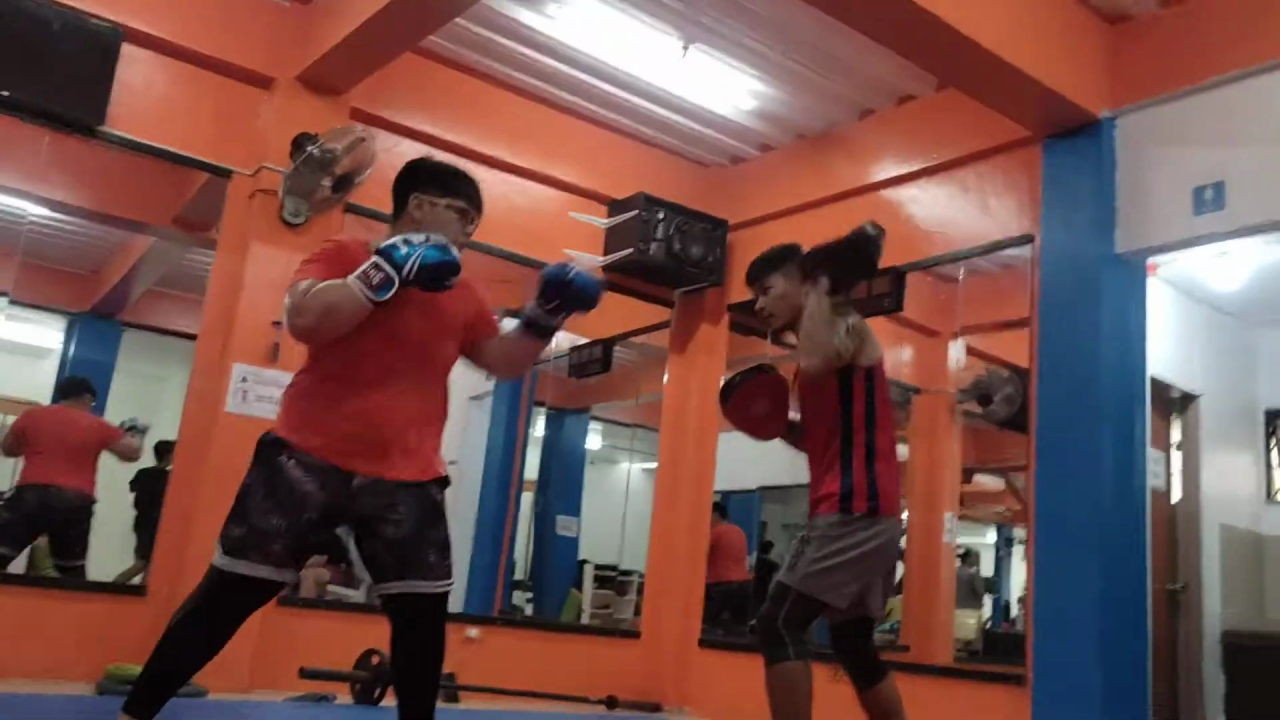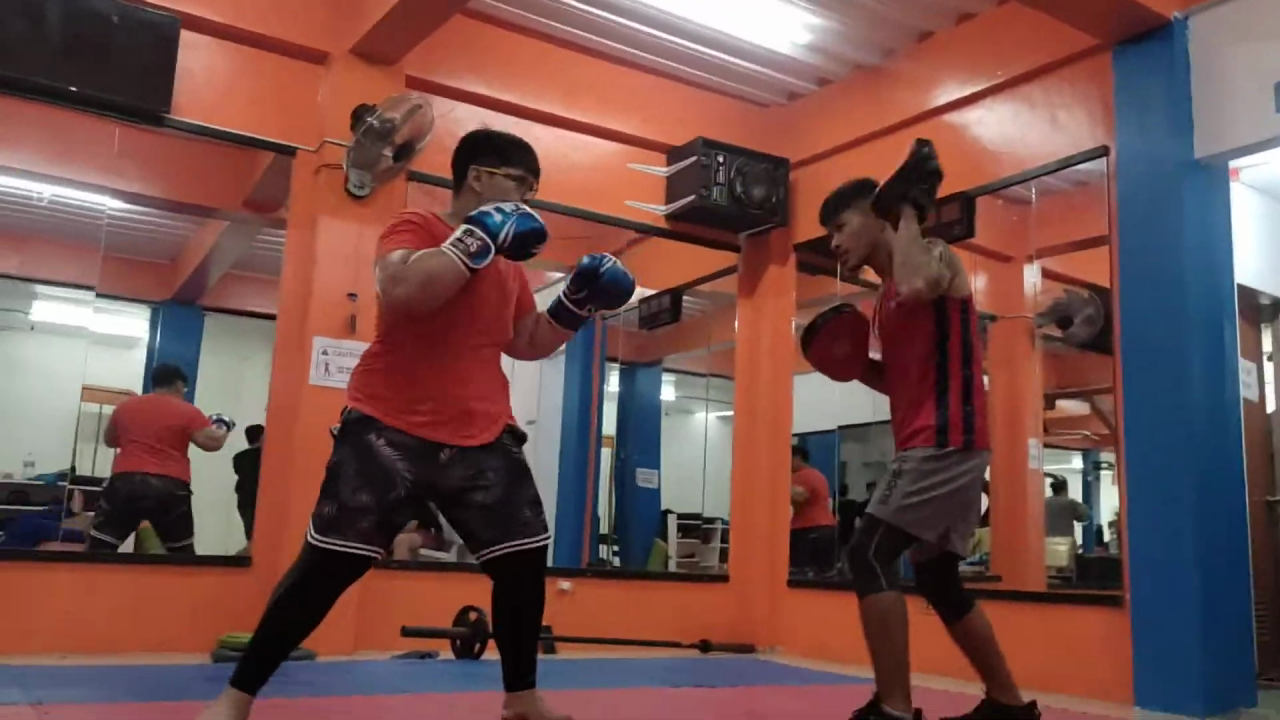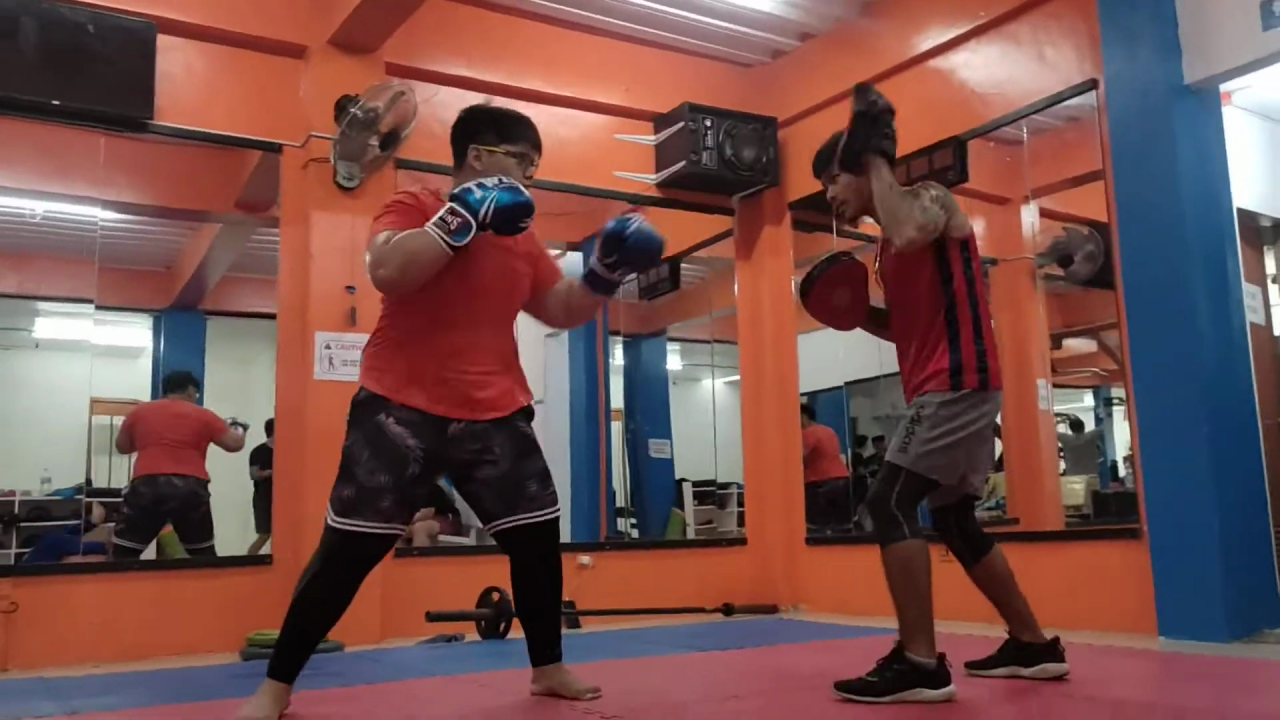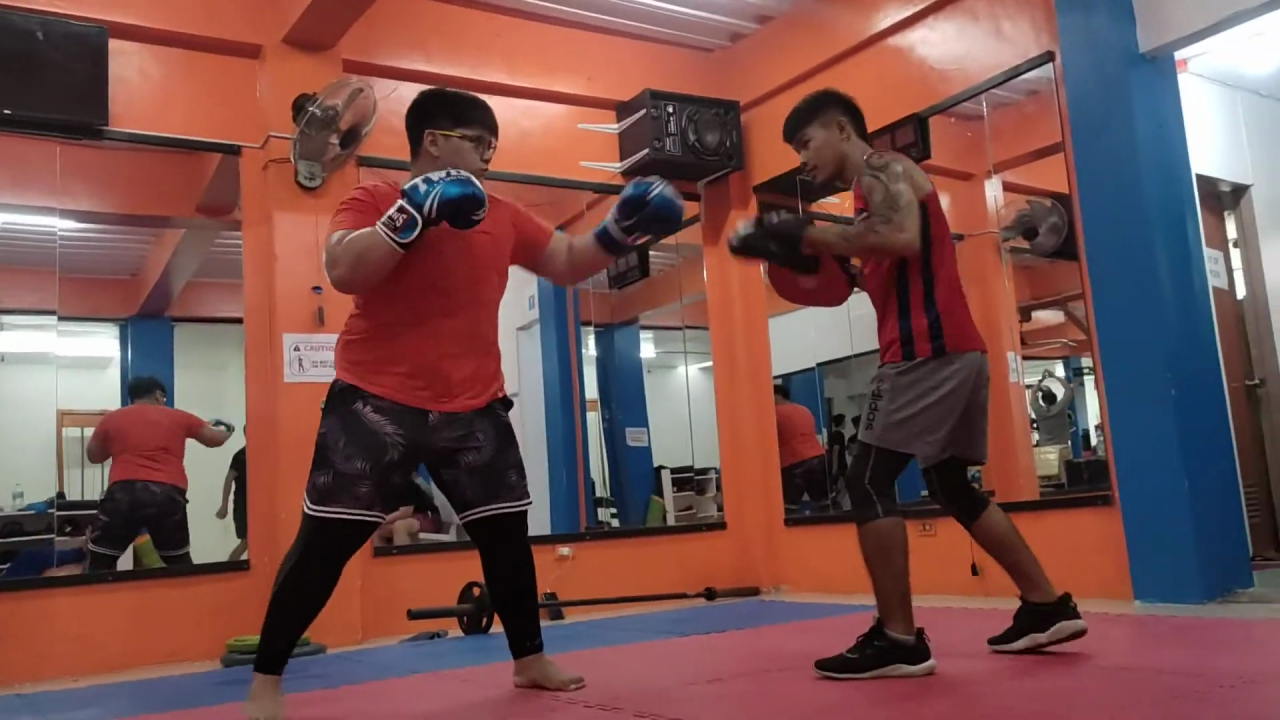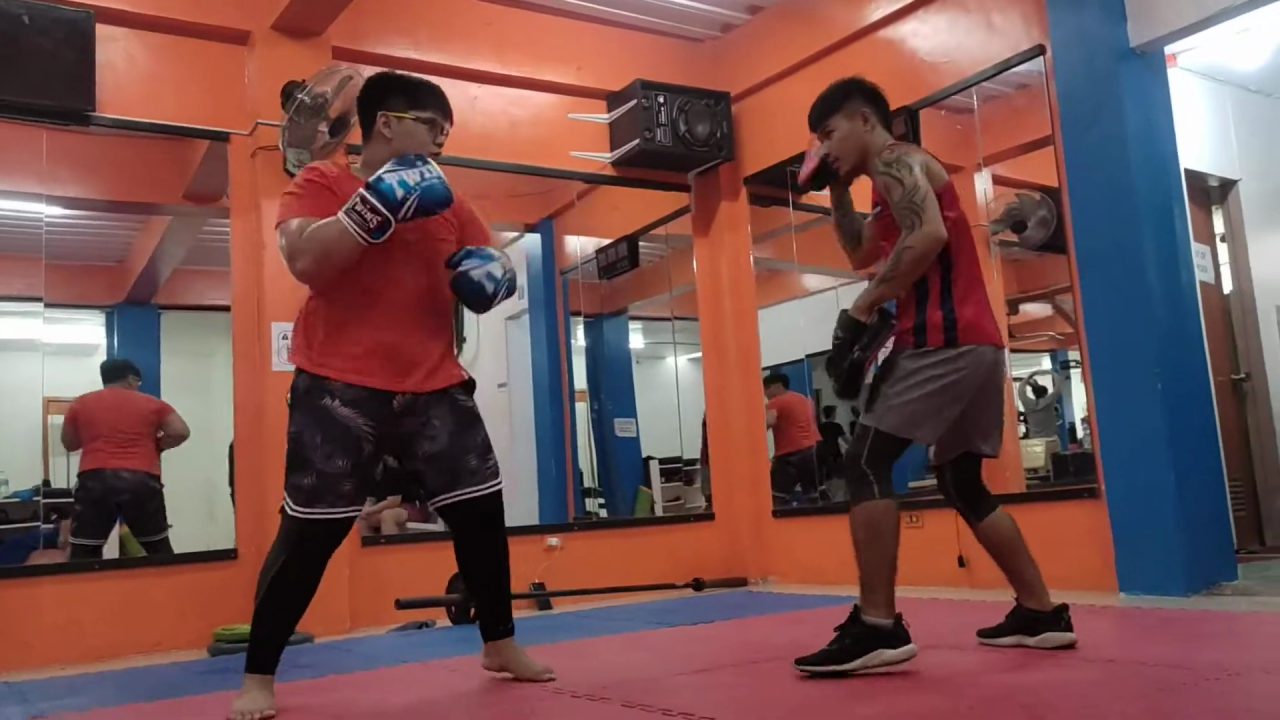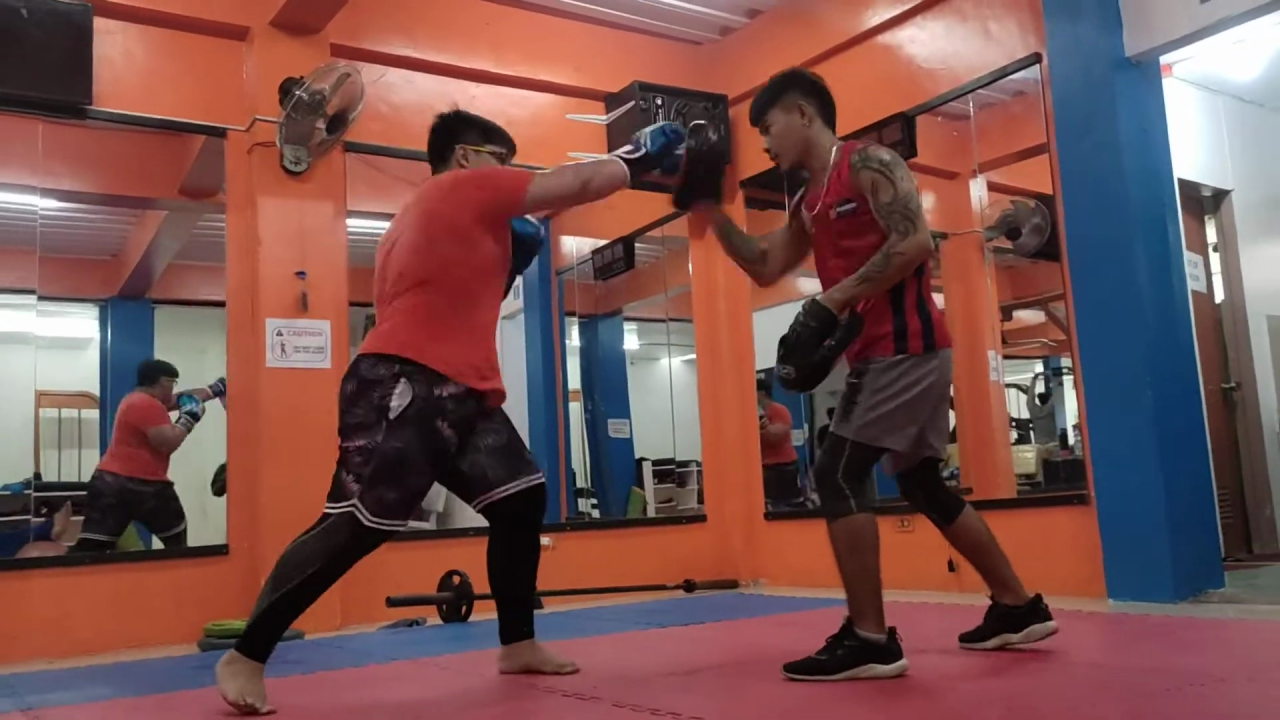
dt=0.4s
person 1, frame 1
left shoulder: (457, 290)
right shoulder: (349, 257)
left elbow: (507, 360)
right elbow: (305, 320)
left wrist: (545, 316)
right wrist: (390, 272)
left hip: (404, 480)
right hip: (311, 456)
left knee: (424, 613)
right knee: (234, 595)
person 1, frame 2
left shoulder: (509, 264)
right shoulder: (418, 228)
left elbow: (530, 343)
right elbow: (403, 291)
left wrist: (580, 301)
right wrist: (484, 236)
left hip: (483, 442)
right hip: (390, 431)
left knee: (525, 561)
right knee: (328, 567)
person 1, frame 3
left shoulder: (523, 238)
right shoulder: (414, 206)
left elbow: (561, 312)
right elbow: (388, 272)
left wrist: (609, 262)
right wrist: (463, 216)
left hip: (496, 416)
right hip: (403, 410)
left knee: (538, 537)
right knee: (351, 547)
left ankle: (549, 669)
person 1, frame 4
left shoulder: (499, 213)
right shoulder: (370, 200)
left elbow: (571, 261)
right elbow: (345, 272)
left wrist: (627, 224)
right wrist: (414, 209)
left hip: (470, 406)
right hip: (375, 400)
left knee: (505, 531)
right knee: (329, 535)
left ankle: (530, 660)
person 1, frame 5
left shoulder: (445, 199)
right shoulder: (322, 182)
left elbow: (481, 260)
right elbow: (303, 259)
left wrist: (489, 272)
right wrist: (380, 202)
left hip: (433, 387)
right hip: (340, 388)
left knee: (480, 510)
right knee: (311, 529)
left ankle: (500, 646)
person 1, frame 6
left shoulder: (458, 216)
right shoulder: (469, 184)
right elbow: (572, 183)
left wrist: (509, 264)
right wrist: (643, 153)
left hip: (458, 391)
right hip: (409, 382)
left knee: (520, 502)
right knee: (358, 524)
left ankle: (518, 644)
right ankle: (246, 656)
person 2, frame 1
left shoulder: (845, 328)
right shoulder: (828, 342)
left elbow: (812, 362)
left wrist: (819, 292)
left hip: (854, 512)
right hip: (872, 514)
left knee: (780, 624)
right knee: (851, 644)
person 2, frame 2
left shoulder: (934, 256)
right shoulder: (892, 294)
left elbow: (916, 289)
left wrist: (907, 212)
left hip: (945, 441)
right hip: (950, 444)
left knee: (870, 553)
right knee: (936, 576)
person 2, frame 3
left shoulder: (929, 197)
right shoulder: (889, 241)
left elbow: (911, 236)
left wrist: (874, 163)
right wrist: (858, 312)
left hip: (959, 383)
right hip: (949, 387)
left knee: (891, 502)
right knee: (953, 520)
left ankle: (921, 665)
right ankle: (1032, 646)
person 2, frame 4
left shoulder: (882, 169)
right shoulder: (883, 182)
left elbow: (901, 239)
left wrist: (802, 231)
right wrist: (848, 278)
left hip: (927, 351)
right hip: (959, 349)
left knee: (869, 481)
right knee: (953, 486)
left ankle: (900, 639)
right ankle: (1048, 606)
person 2, frame 5
left shoulder: (897, 161)
right shoulder: (893, 176)
left elbow: (927, 235)
right elbow: (864, 255)
left wrist: (862, 306)
right wrist: (839, 186)
left hip: (940, 341)
right hip: (976, 343)
left knee: (865, 462)
right knee: (962, 481)
left ankle: (877, 625)
right ankle: (1041, 611)
person 2, frame 6
left shoulder: (867, 162)
right shoulder: (811, 198)
left elbow: (917, 242)
right elbow: (764, 269)
left wrist: (835, 300)
right wrist: (710, 213)
left hip: (903, 346)
right hip: (902, 350)
left knee: (837, 472)
right knee: (926, 484)
left ankle: (869, 638)
right ankle: (1018, 606)
person 3, frame 1
left shoulder: (32, 416)
right shoulder: (98, 426)
right elbow: (131, 453)
right wrist: (135, 432)
left hip: (32, 495)
right hip: (75, 503)
right knee: (72, 572)
person 3, frame 2
left shoulder: (126, 406)
right shoulder: (187, 411)
left elbow: (110, 441)
right elbow: (212, 443)
right wrist: (223, 426)
left hip: (125, 483)
right hip: (170, 488)
left knee: (100, 547)
right knee: (183, 551)
person 3, frame 3
left shoulder: (139, 412)
right shoulder: (203, 416)
left elbow: (122, 447)
right elbow: (235, 444)
right wrist: (239, 428)
left hip: (147, 486)
right hip: (191, 489)
left knee: (124, 554)
right knee: (204, 554)
person 3, frame 4
left shoulder: (112, 419)
right shoulder: (178, 418)
left elbow: (94, 456)
right elbow: (215, 438)
right wrist: (225, 429)
left hip: (123, 493)
right hip: (168, 495)
left knee: (99, 563)
right knee: (180, 561)
person 3, frame 5
left shoulder: (81, 404)
right shoulder: (150, 403)
left elbow: (69, 444)
right elbow: (180, 432)
right wrist: (157, 445)
left hip: (95, 481)
right hip: (142, 482)
left knee: (83, 554)
right knee: (159, 548)
person 3, frame 6
left shoulder: (134, 399)
right shoulder: (149, 406)
left elbow: (175, 400)
right elbow: (166, 443)
left wrist: (213, 389)
right wrist: (187, 418)
left hip: (107, 481)
right hip: (142, 485)
left knee: (88, 547)
right knee: (176, 541)
